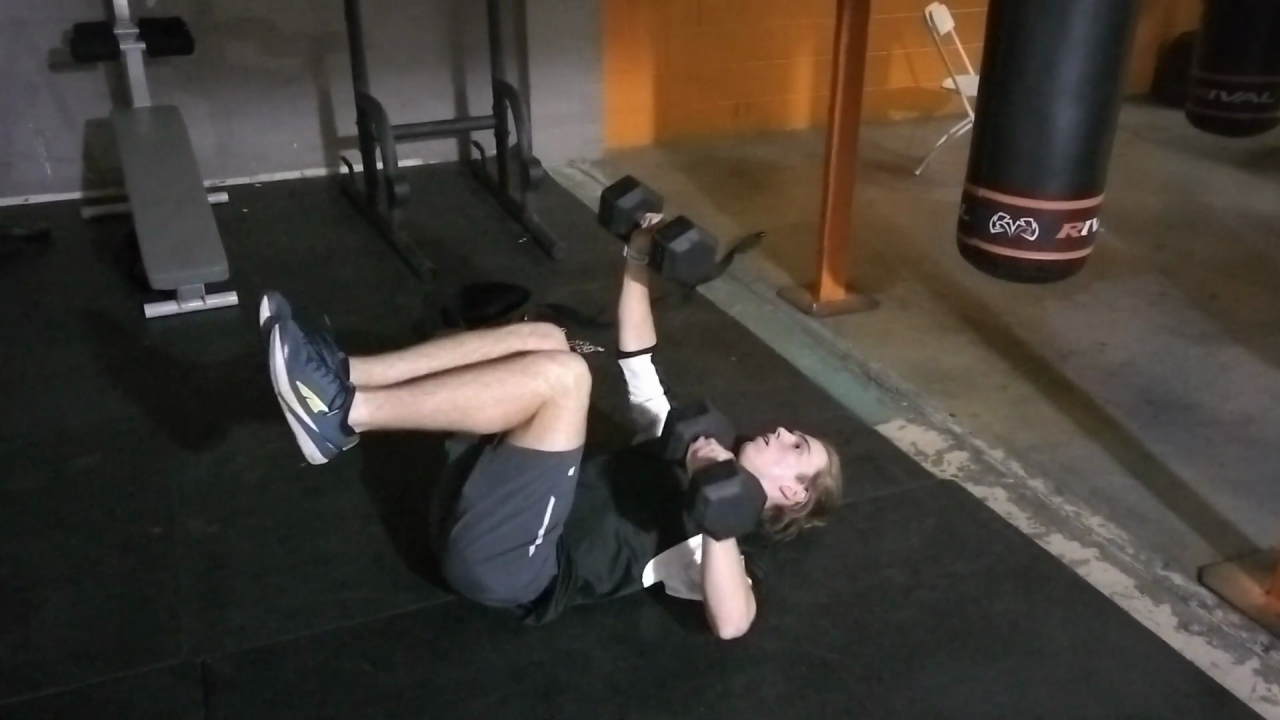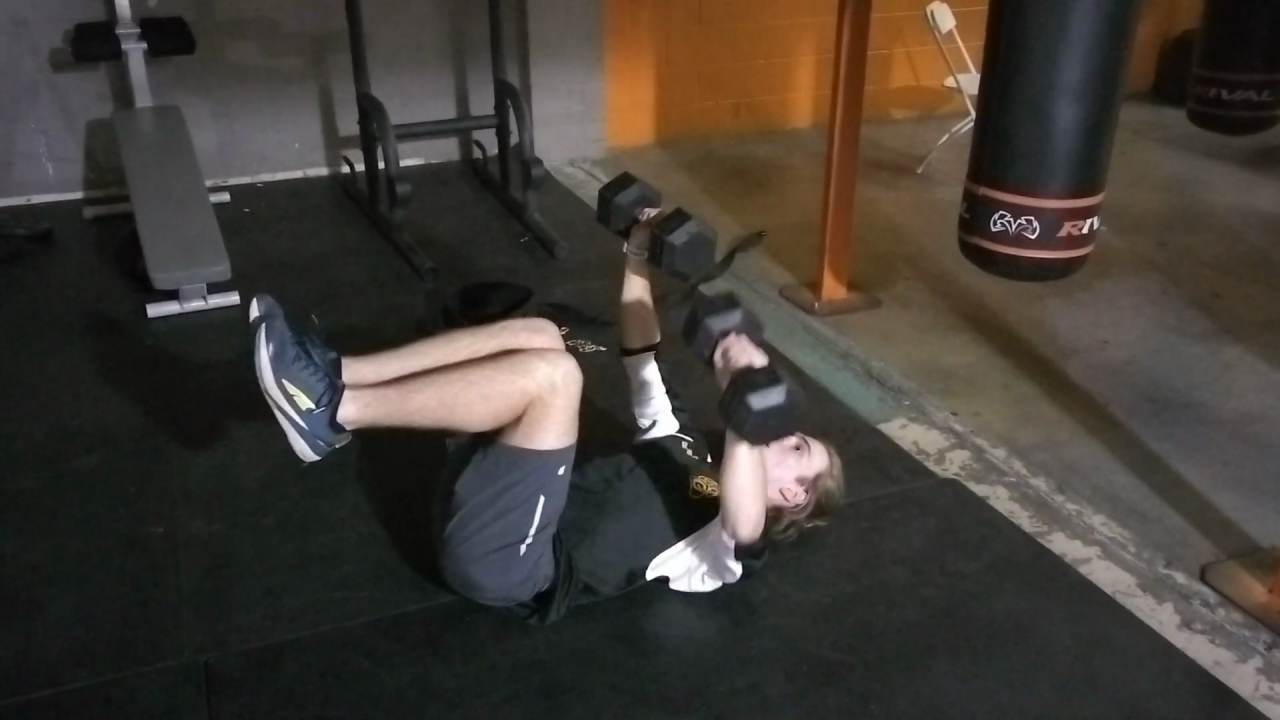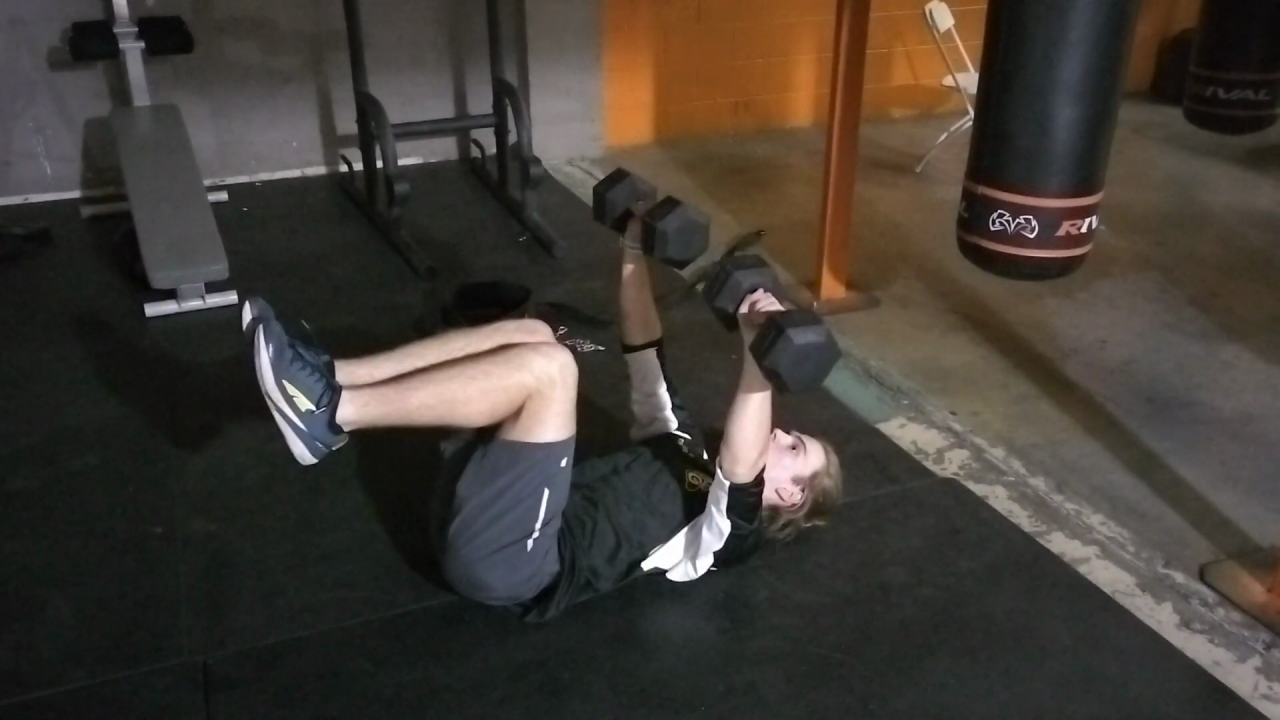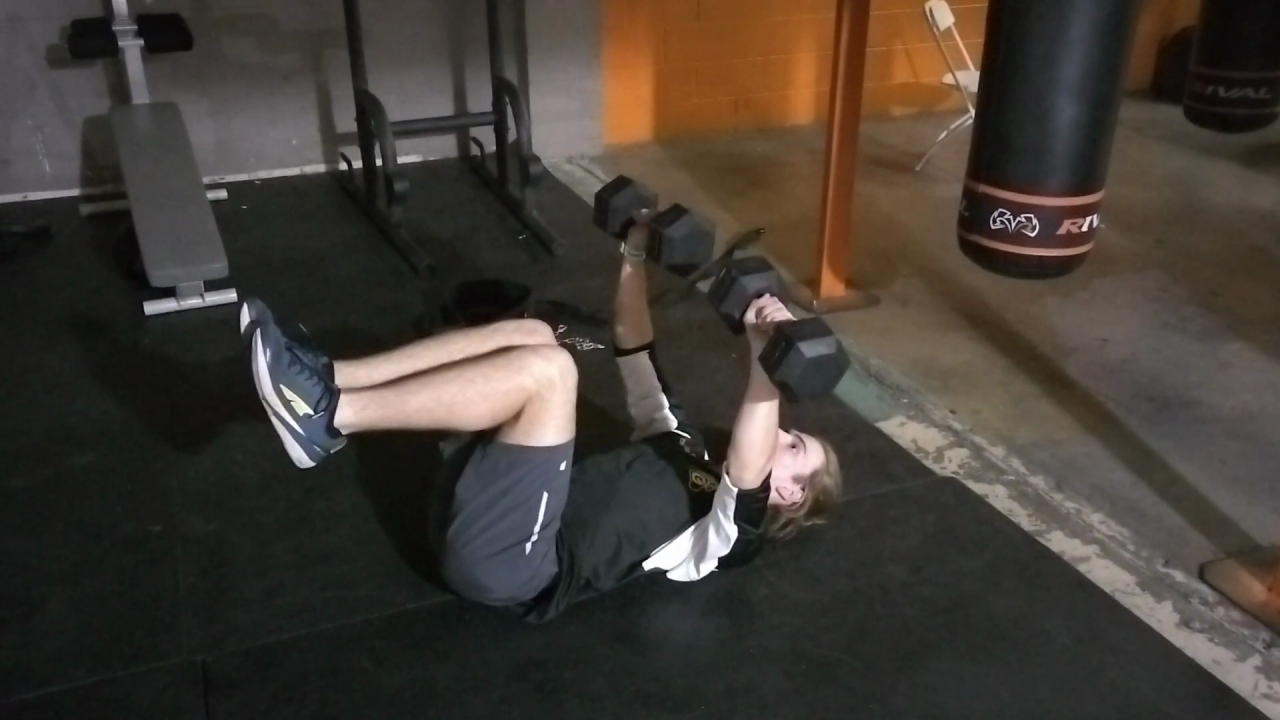
dt=0.4s
person 1, frame 1
left shoulder: (732, 533)
right shoulder: (681, 447)
left elbow: (730, 622)
right elbow: (637, 359)
right wrist: (638, 261)
left hip: (506, 560)
right hip: (478, 505)
left knee: (564, 372)
right knee: (545, 339)
left ankle: (342, 415)
right ankle: (341, 372)
person 1, frame 2
left shoulder: (728, 541)
right shoulder: (683, 445)
left elbow: (744, 523)
right elbow: (642, 356)
right wrist: (638, 256)
left hip: (505, 559)
right hip: (482, 508)
left knee: (553, 374)
right knee: (538, 335)
left ankle: (331, 413)
right ankle: (333, 374)
person 1, frame 3
left shoulder: (726, 528)
right shoulder: (683, 440)
left elbow: (742, 462)
right elbow: (642, 348)
left wrist: (758, 351)
right wrist: (635, 252)
left hip: (508, 556)
right hip: (480, 507)
left knee: (548, 364)
right knee: (530, 335)
left ankle: (329, 415)
right ankle: (329, 376)
person 1, frame 4
left shoulder: (729, 529)
right shoulder: (681, 440)
left elbow: (747, 467)
right elbow: (632, 349)
left wrist: (768, 357)
right wrist: (634, 257)
left hip: (508, 556)
right hip: (478, 505)
left knee: (548, 368)
right knee: (530, 335)
left ankle: (328, 417)
right ankle: (327, 377)
